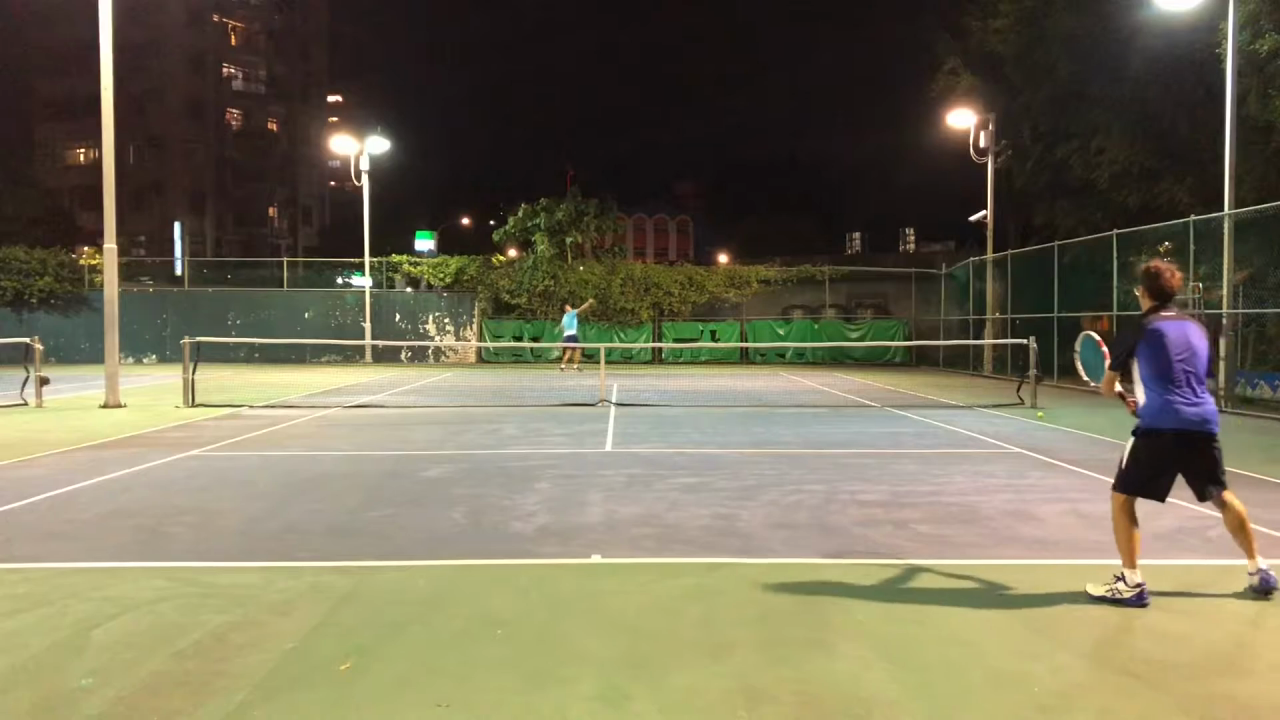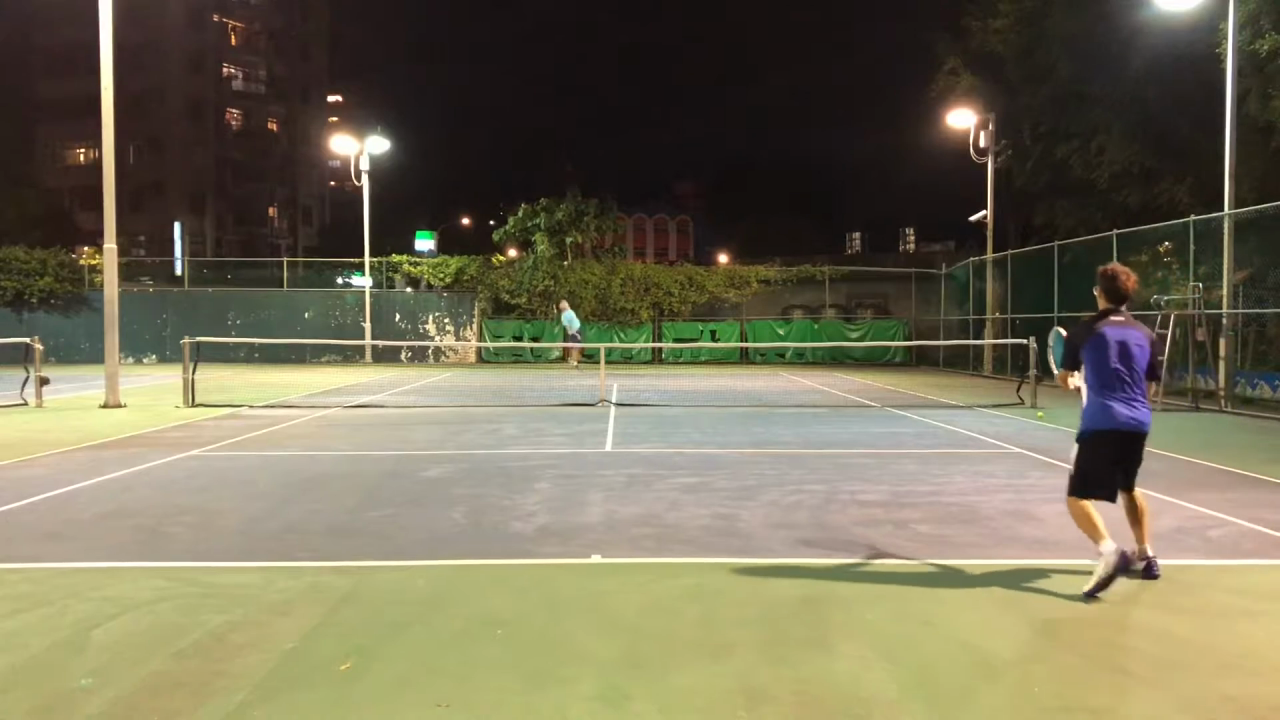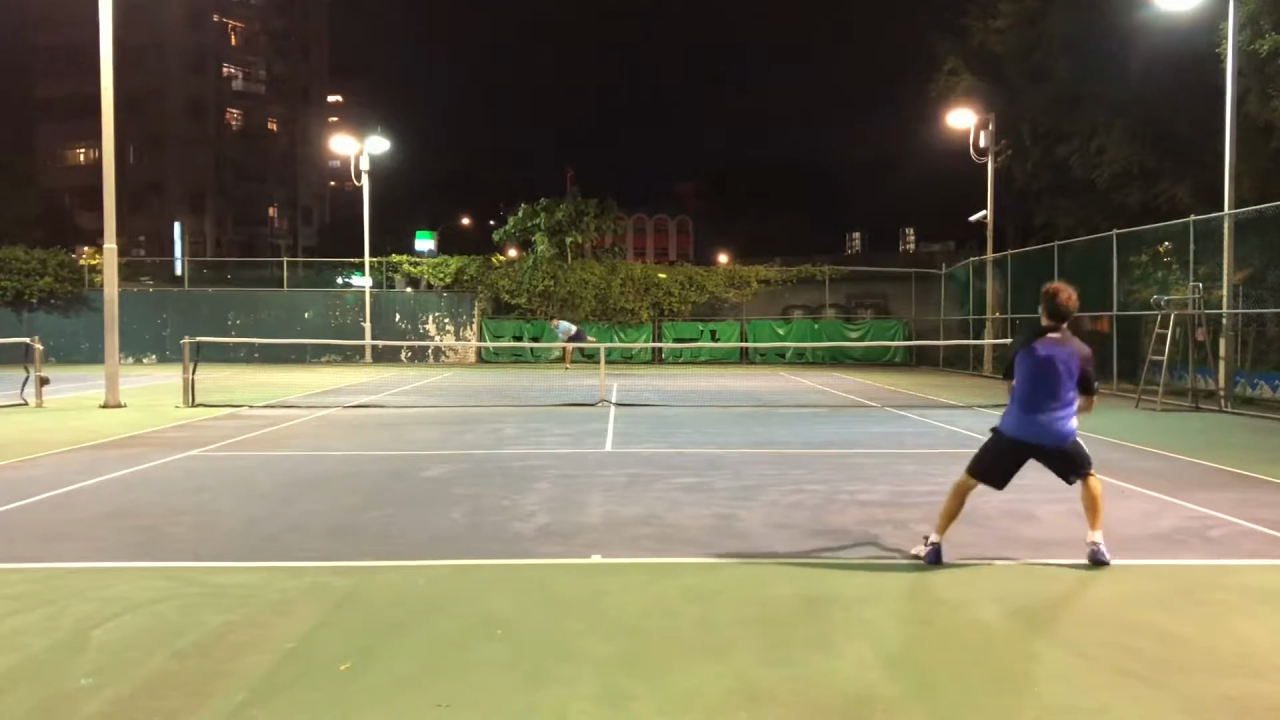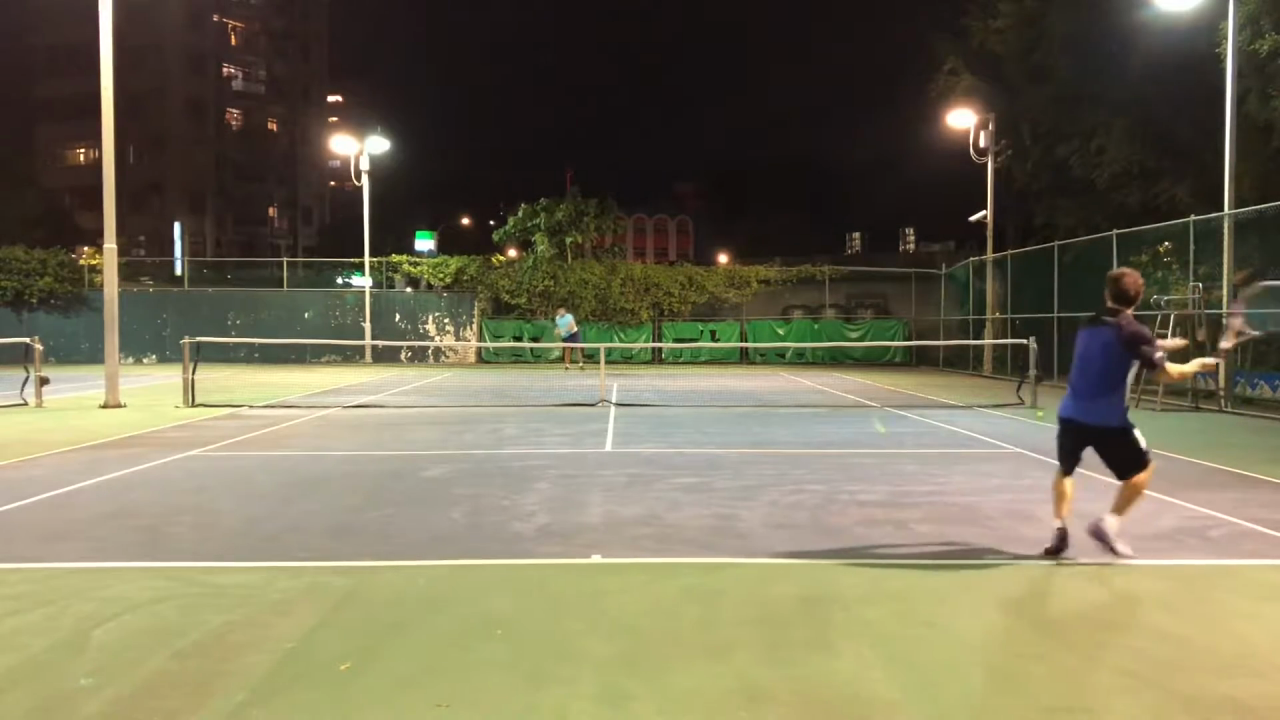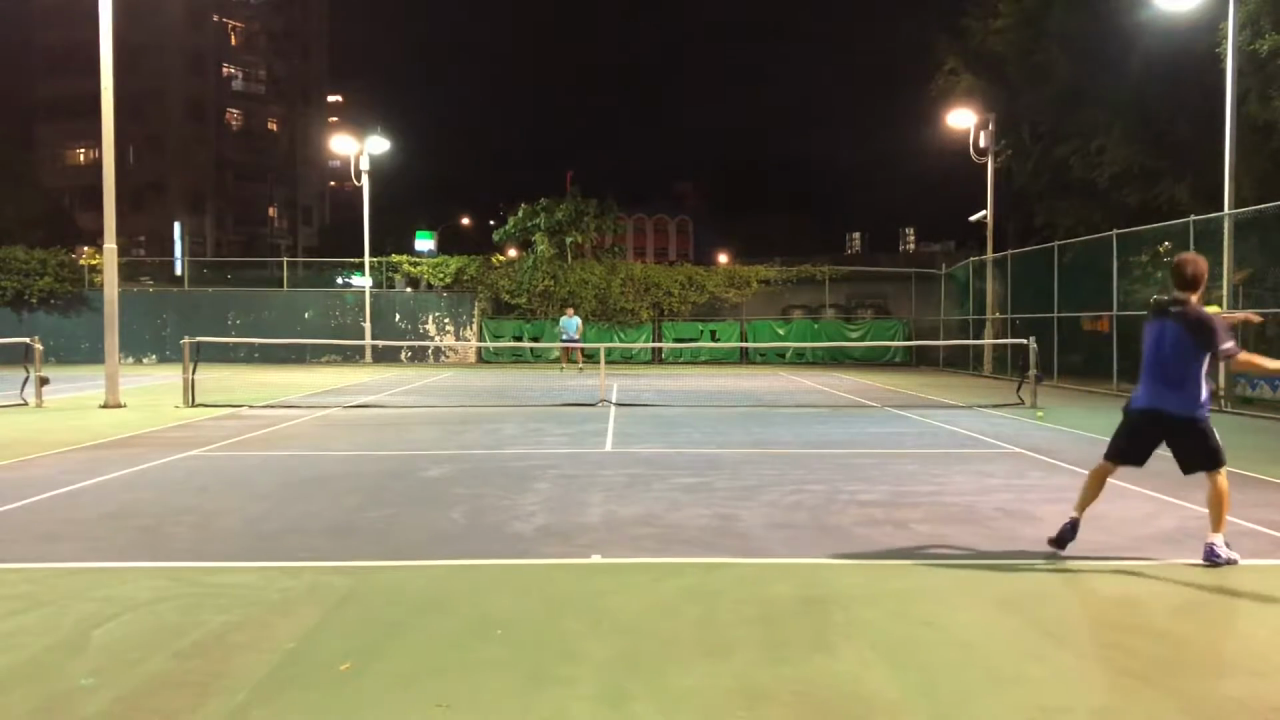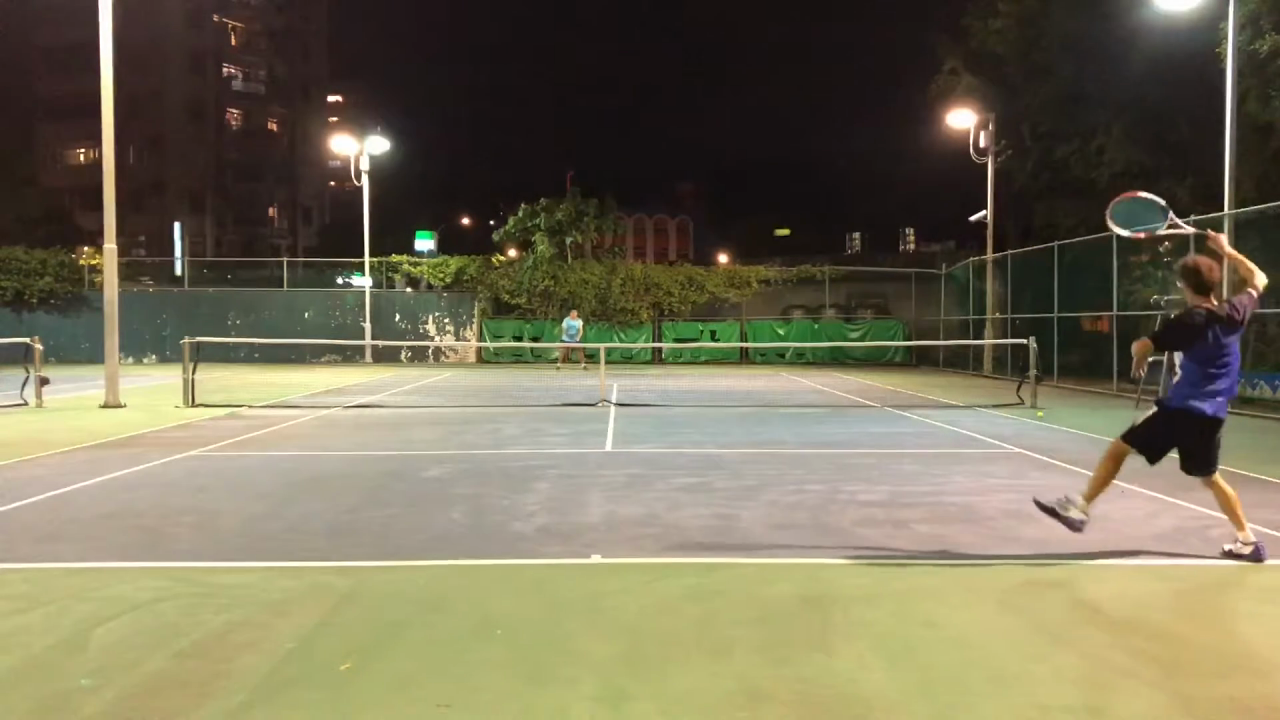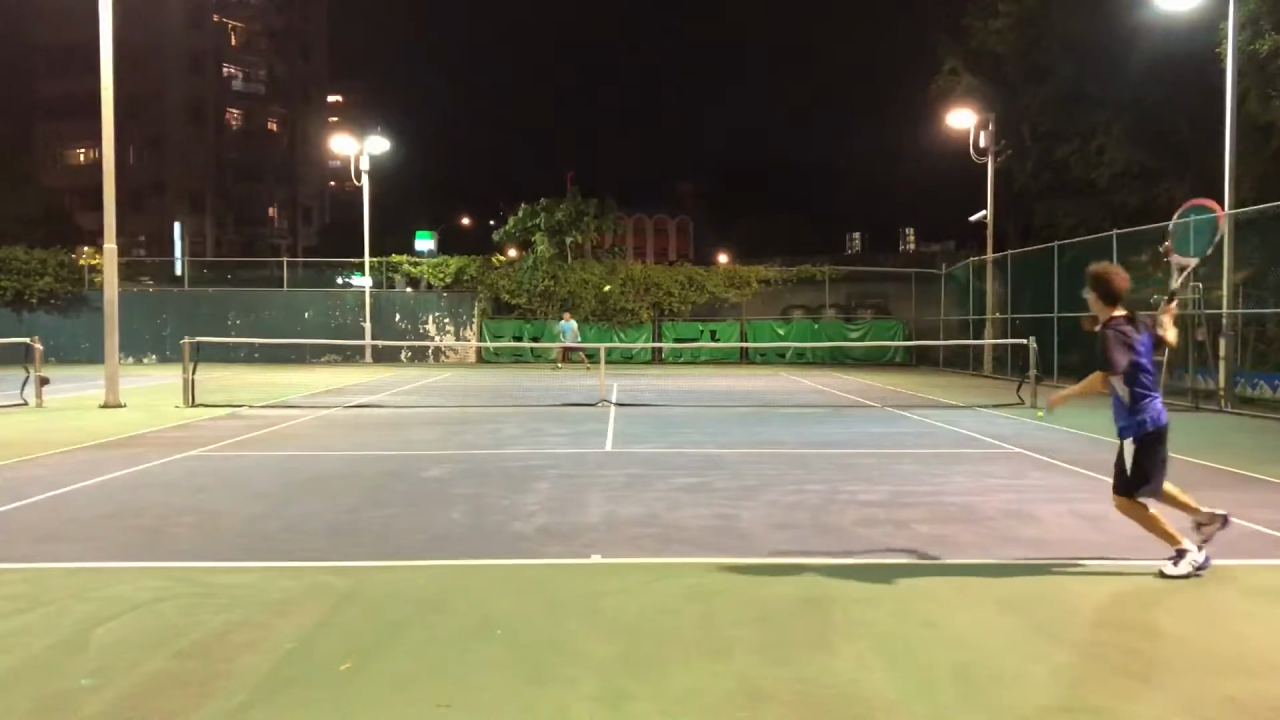
dt=0.4s
person 1, frame 1
left shoulder: (1141, 329)
right shoulder: (1196, 329)
left elbow: (1107, 386)
left wrist: (1118, 391)
left hip: (1162, 426)
right hip: (1203, 422)
left knee: (1122, 498)
right knee: (1222, 497)
left ankle: (1132, 583)
right ankle: (1261, 571)
person 1, frame 2
left shoulder: (1086, 331)
right shoulder: (1145, 334)
left elbow: (1064, 381)
right elbow: (1149, 388)
left wrist: (1079, 381)
left hip: (1102, 424)
right hip: (1137, 423)
left knee: (1078, 498)
right knee: (1129, 489)
left ankle: (1111, 552)
right ankle: (1145, 557)
person 1, frame 3
left shoulder: (1024, 346)
right shoulder: (1082, 352)
right elbow: (1088, 403)
left hip: (1016, 429)
right hip: (1059, 434)
left knee: (967, 481)
right knee: (1089, 478)
left ankle: (935, 543)
right ankle: (1095, 543)
person 1, frame 4
left shoulder: (1089, 325)
right shoulder: (1134, 332)
right elbow: (1167, 374)
left wrist: (1159, 345)
right wrist: (1198, 364)
left hip: (1070, 415)
right hip: (1105, 420)
left knee: (1064, 473)
right knee: (1142, 471)
left ankle: (1059, 528)
right ankle: (1108, 523)
person 1, frame 5
left shoulder: (1157, 311)
right shoulder: (1204, 321)
right elbow: (1237, 361)
left wrist: (1227, 320)
left hip: (1145, 406)
right hip: (1186, 411)
left knee: (1107, 466)
right knee: (1217, 472)
left ankle: (1073, 522)
right ankle: (1216, 543)
person 1, frame 6
left shoulder: (1187, 322)
right shoulder: (1236, 315)
left elbow: (1141, 347)
right elbow: (1259, 281)
left wrist: (1140, 359)
right wrist: (1226, 249)
left hip: (1181, 408)
right hip: (1212, 414)
left knee: (1118, 449)
right knee: (1210, 477)
left ankle: (1079, 509)
right ankle: (1248, 541)
person 1, frame 7
left shoulder: (1112, 334)
right shoulder: (1141, 324)
left elbow: (1104, 377)
right elbow: (1170, 339)
left wrist: (1065, 395)
right wrist: (1168, 318)
left hip: (1139, 425)
right hip: (1151, 419)
left knee: (1125, 500)
right knee: (1148, 485)
left ankle: (1190, 551)
right ankle: (1207, 516)
